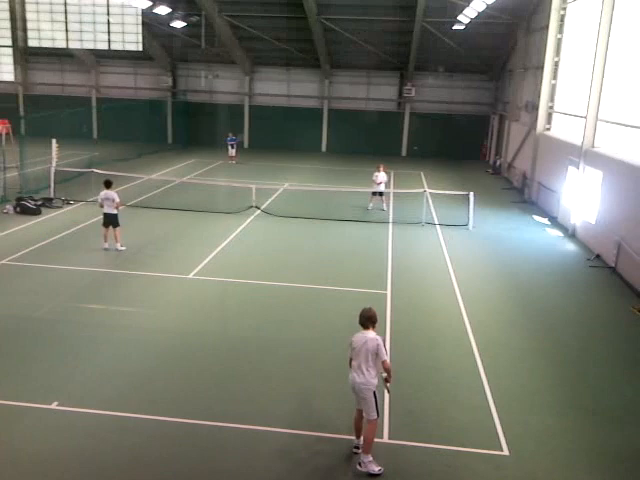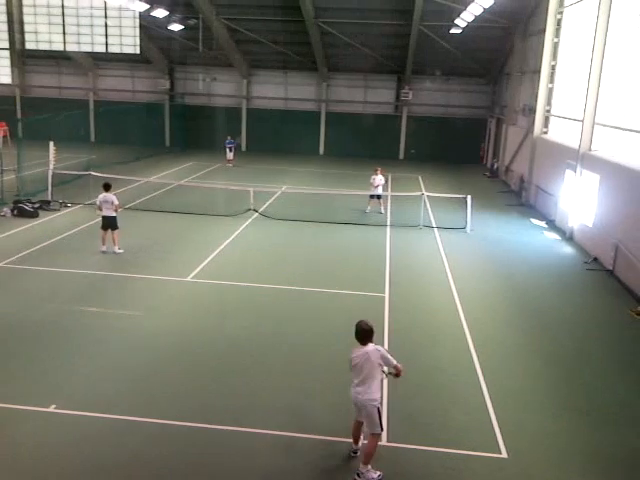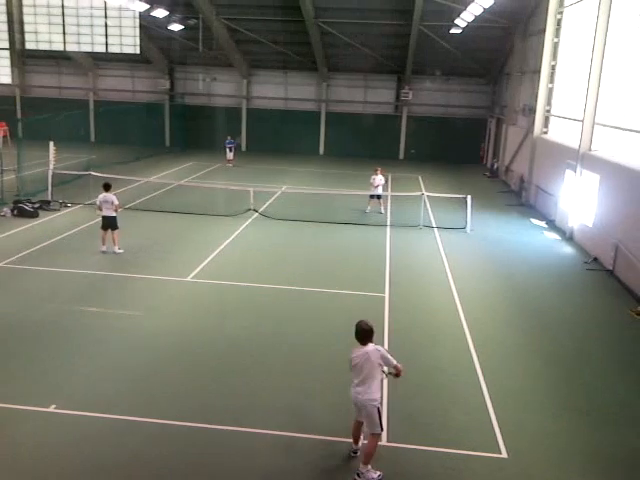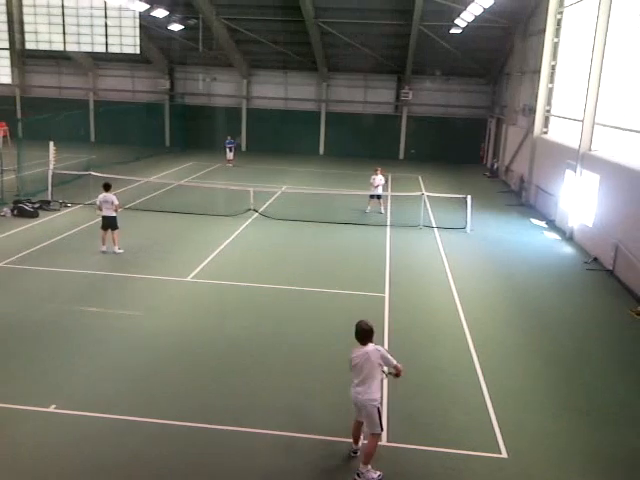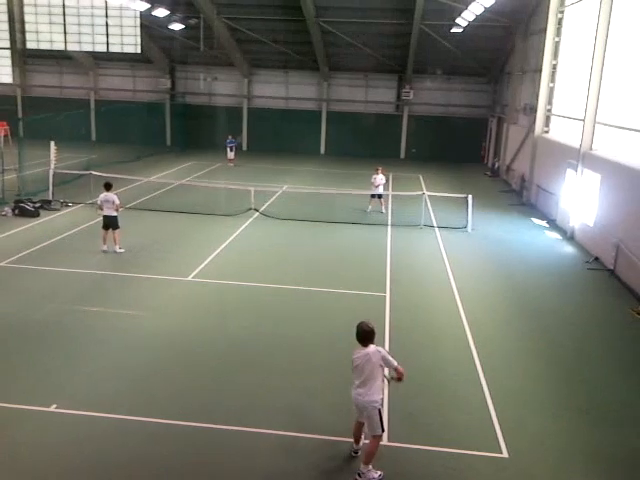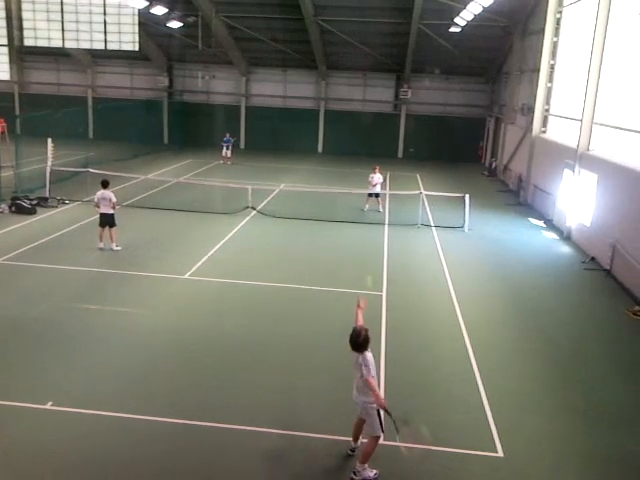
dt=0.1s
person 1, frame 1
left shoulder: (355, 339)
right shoulder: (376, 340)
right elbow: (386, 365)
right wrist: (389, 376)
left hip: (354, 381)
right hip: (367, 384)
left knee: (360, 411)
right knee: (372, 421)
left ankle: (358, 443)
right ankle: (365, 461)
person 1, frame 2
left shoulder: (354, 354)
right shoulder: (378, 351)
right elbow: (398, 369)
right wrist: (397, 374)
left hip: (356, 394)
right hip: (371, 397)
left knee: (359, 421)
right knee: (375, 433)
left ankle: (355, 449)
person 1, frame 3
left shoulder: (354, 353)
right shoulder: (378, 351)
right elbow: (398, 368)
right wrist: (397, 373)
left hip: (356, 395)
right hip: (370, 399)
left knee: (359, 421)
right knee: (375, 435)
left ankle: (355, 448)
person 1, frame 4
left shoulder: (354, 353)
right shoulder: (378, 351)
right elbow: (398, 368)
right wrist: (396, 373)
left hip: (356, 395)
right hip: (370, 399)
left knee: (359, 421)
right knee: (375, 435)
left ankle: (355, 448)
person 1, frame 5
left shoulder: (356, 354)
right shoulder: (378, 352)
right elbow: (399, 370)
right wrist: (399, 377)
left hip: (357, 396)
right hip: (370, 400)
left knee: (360, 421)
right knee: (376, 436)
left ankle: (356, 447)
person 1, frame 6
left shoulder: (357, 349)
right shoulder: (366, 357)
left elbow: (359, 324)
right elbow: (369, 381)
left wrist: (359, 309)
right wrist: (379, 397)
left hip: (359, 395)
right hip: (368, 400)
left knee: (361, 419)
right knee: (375, 435)
left ankle: (354, 446)
